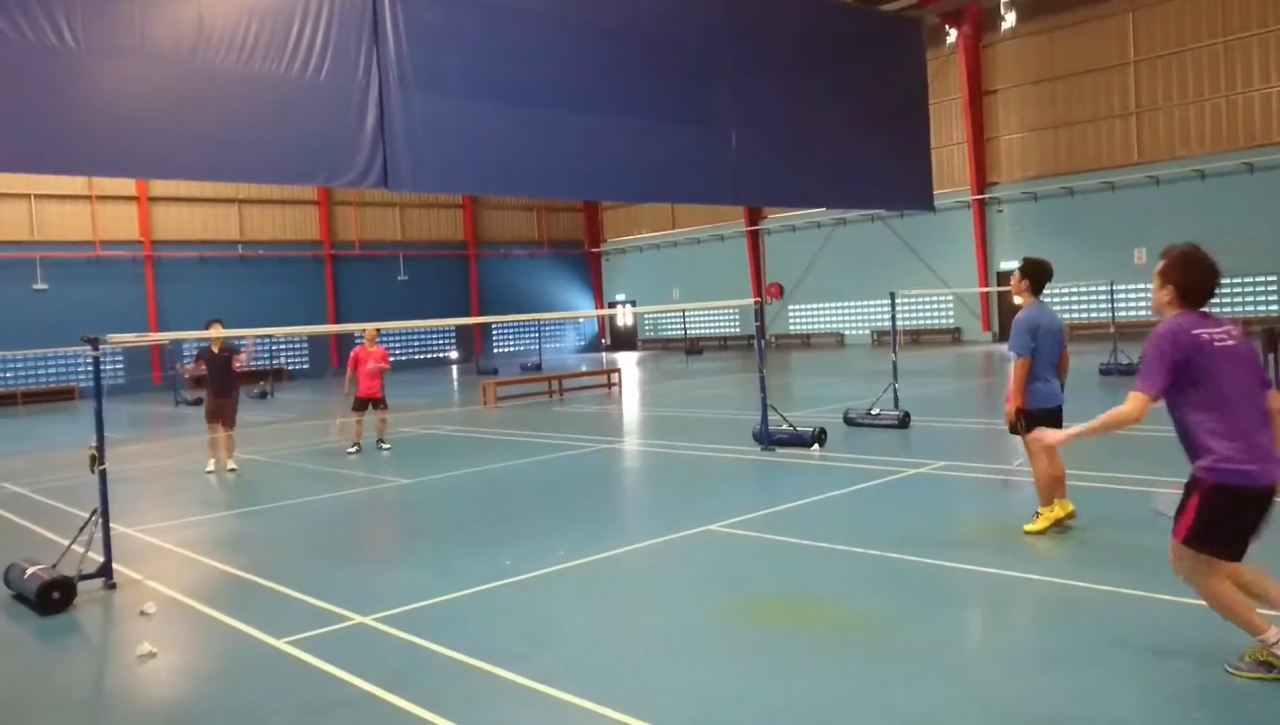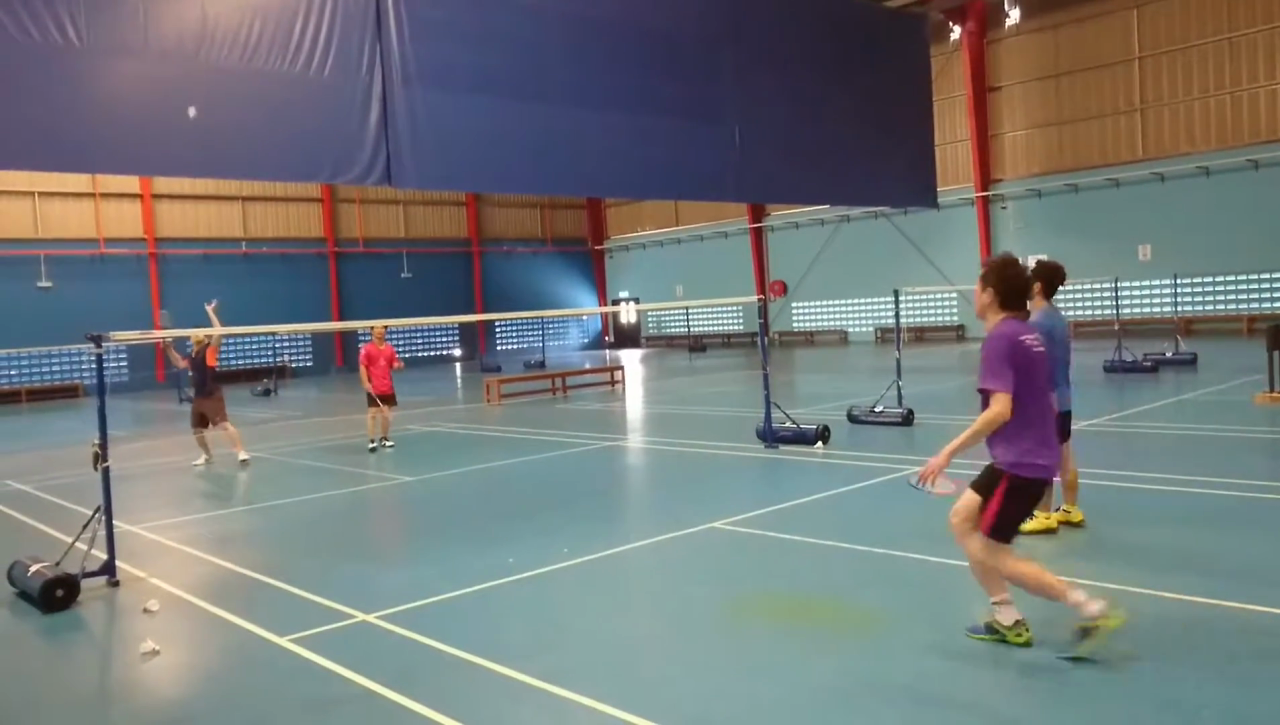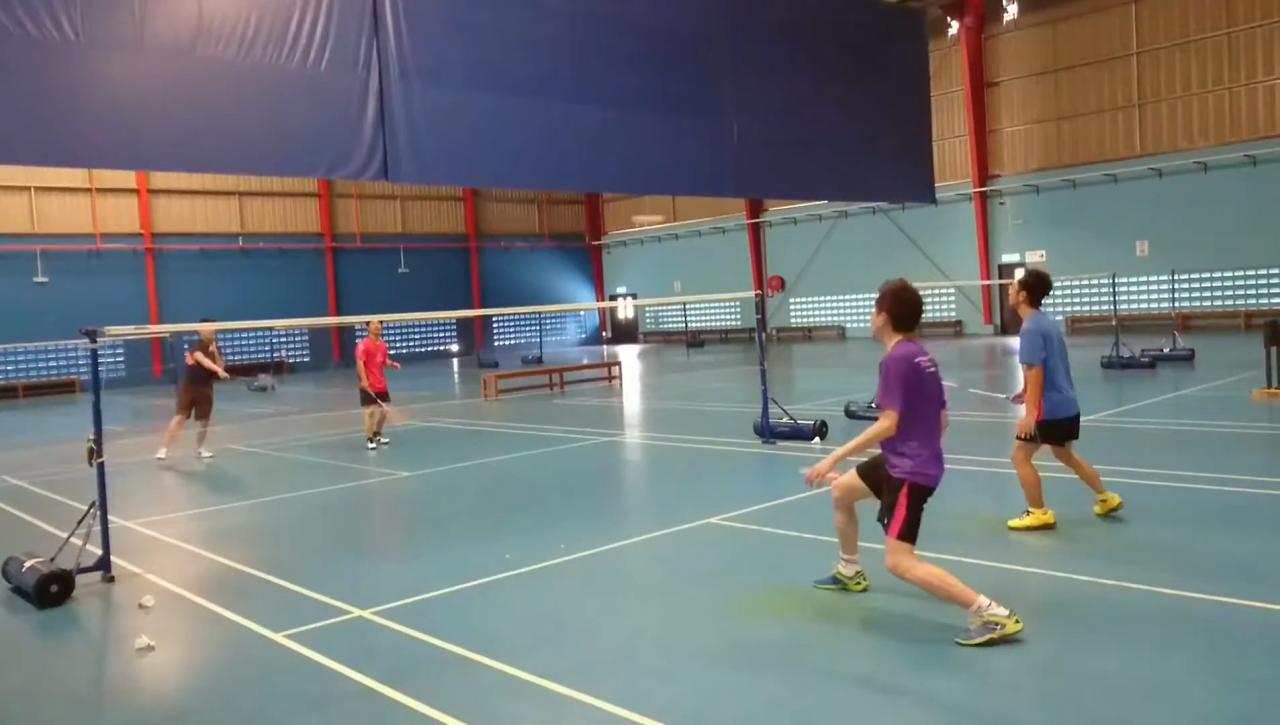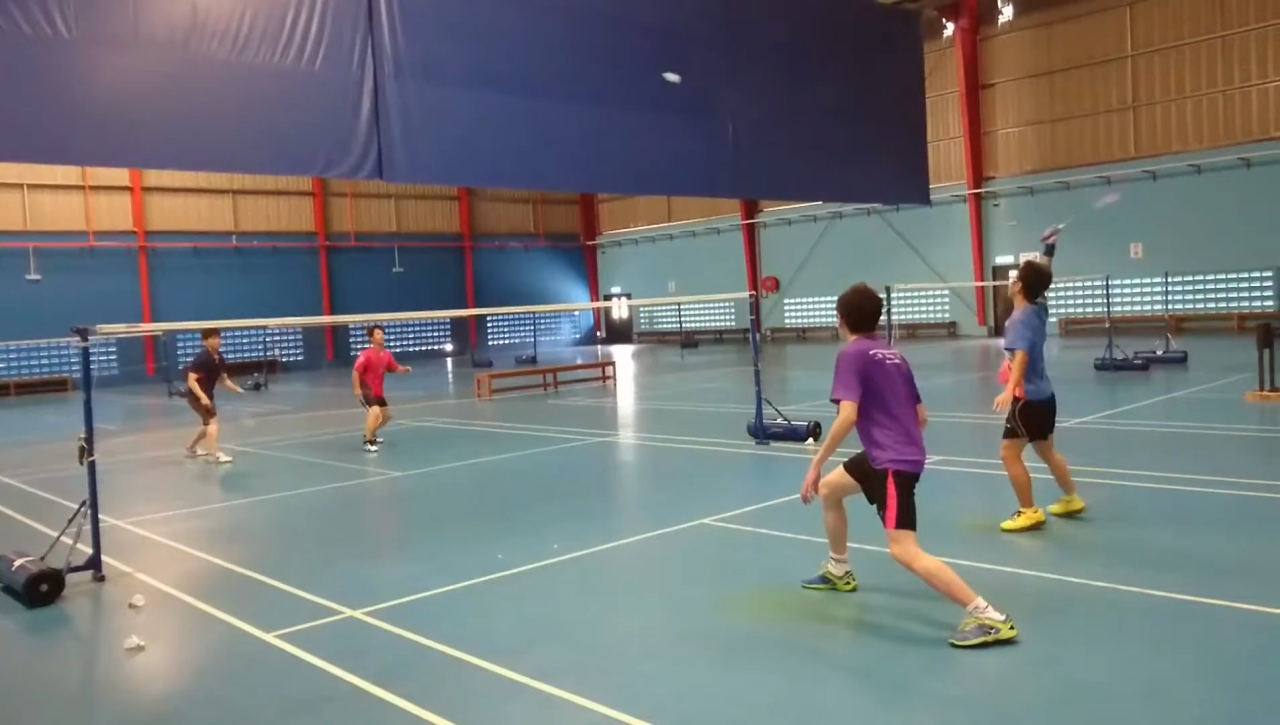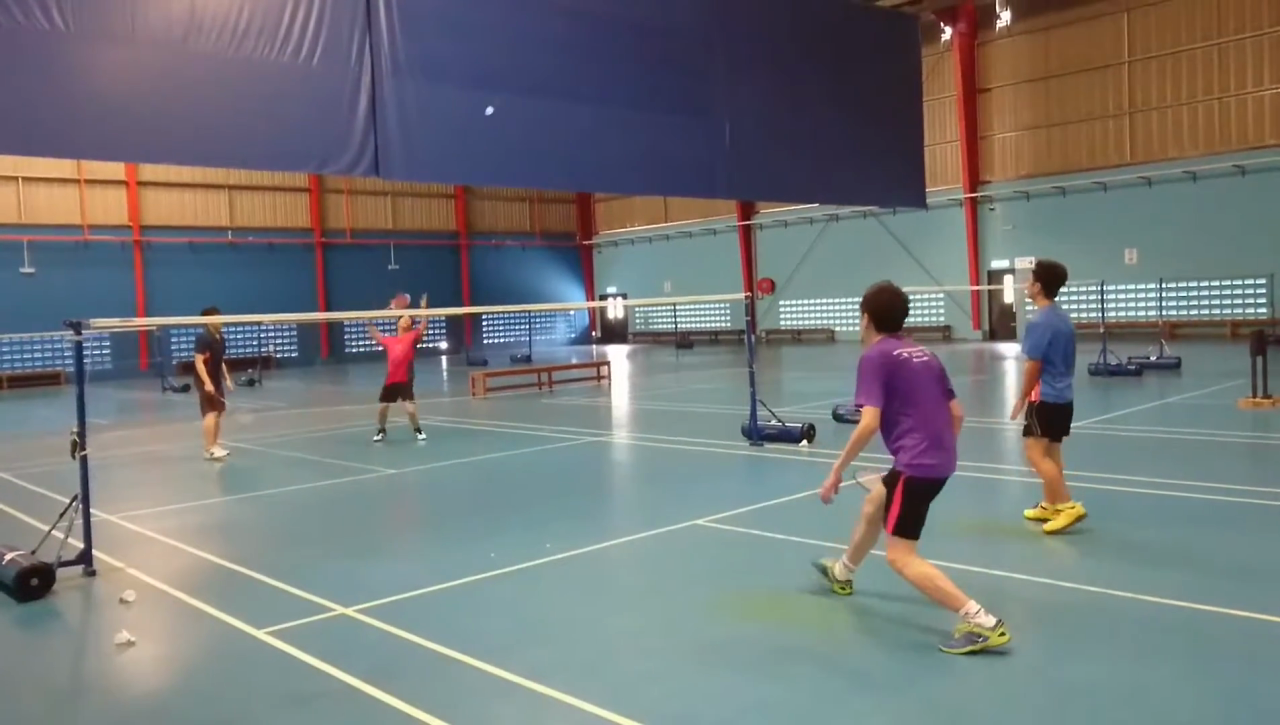
dt=0.5s
person 1, frame 1
left shoulder: (1169, 334)
right shoulder: (1230, 331)
left elbow: (1133, 411)
left wrist: (1067, 435)
left hip: (1222, 474)
left knee: (1187, 561)
right knee: (1218, 560)
person 1, frame 2
left shoulder: (1000, 338)
right shoulder: (1029, 335)
left elbow: (1001, 410)
right elbow: (1048, 404)
left wrist: (947, 453)
left hip: (1020, 463)
right hip: (1033, 458)
left knee: (988, 553)
right knee: (960, 520)
left ankle: (1089, 608)
right ankle: (1007, 619)
person 1, frame 3
left shoulder: (896, 359)
right shoulder: (921, 356)
left elbow: (887, 426)
right elbow: (942, 421)
left wrist: (834, 458)
left hip: (909, 471)
right hip: (899, 462)
left knee: (900, 563)
right knee: (840, 491)
left ankle: (994, 614)
right ankle: (850, 571)
person 1, frame 4
left shoulder: (851, 355)
right shoulder: (893, 355)
left elbow: (847, 417)
right elbow: (921, 416)
left wrist: (816, 464)
left hip: (892, 461)
right hip: (883, 455)
left knee: (905, 551)
right knee: (828, 490)
left ankle: (989, 617)
right ankle: (839, 571)
person 1, frame 5
left shoulder: (875, 357)
right shoulder: (924, 354)
left elbow: (870, 422)
right elbow: (957, 413)
left wrist: (837, 469)
left hip: (917, 464)
right hip: (942, 460)
left knee: (899, 556)
right knee: (872, 507)
left ankle: (982, 623)
right ankle: (843, 571)
person 2, frame 1
left shoulder: (1024, 318)
right shoulder: (1052, 316)
left elbow: (1023, 363)
right elbow: (1064, 358)
left wrist: (1012, 399)
left hip: (1030, 397)
right hip: (1052, 396)
left knee: (1037, 453)
right knee: (1049, 452)
left ankle: (1048, 512)
right ankle: (1061, 504)
person 2, frame 2
left shoulder: (1039, 320)
right shoulder: (1057, 317)
right hip: (1061, 399)
right knee: (1063, 456)
left ankle: (1043, 517)
right ankle: (1071, 510)
person 2, frame 3
left shoulder: (1031, 328)
right shoulder: (1046, 322)
left elbow: (1035, 371)
left wrist: (1031, 410)
right wrist: (1026, 391)
left hip: (1048, 406)
right hip: (1067, 404)
left knee: (1021, 456)
right knee: (1067, 456)
left ankle: (1039, 513)
right ankle: (1106, 497)
person 2, frame 4
left shoulder: (1022, 319)
right shoulder: (1038, 308)
left elbow: (1021, 358)
right elbow: (1041, 278)
left wrist: (1009, 390)
right wrist: (1049, 249)
left hip: (1027, 396)
right hip: (1043, 395)
left knee: (1010, 453)
right knee: (1046, 451)
left ankle: (1029, 512)
right ankle: (1070, 499)
person 2, frame 5
left shoulder: (1038, 321)
right shoulder: (1063, 318)
left elbow: (1032, 366)
left wrist: (1020, 399)
left hip: (1045, 397)
right hip: (1064, 396)
left knee: (1035, 454)
right knee: (1051, 453)
left ankle: (1068, 506)
right ankle: (1049, 505)
